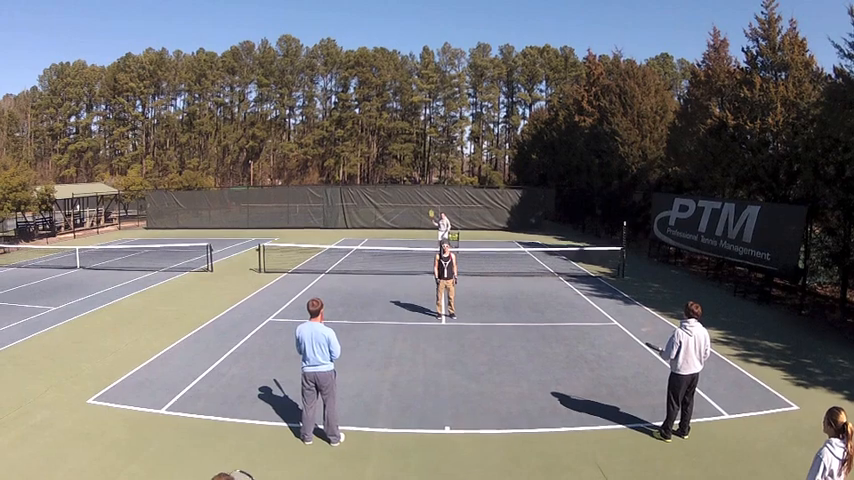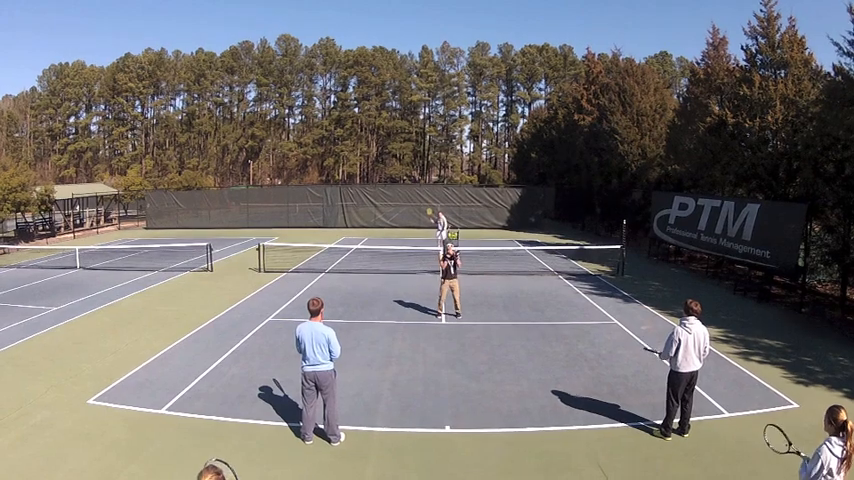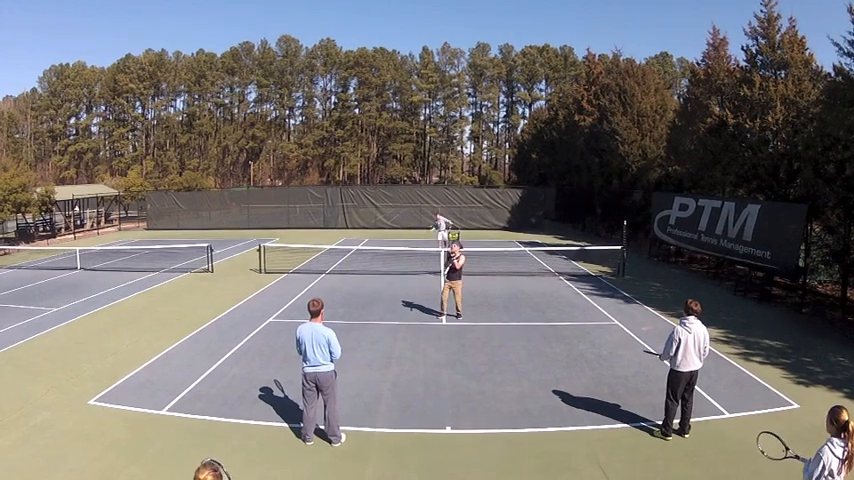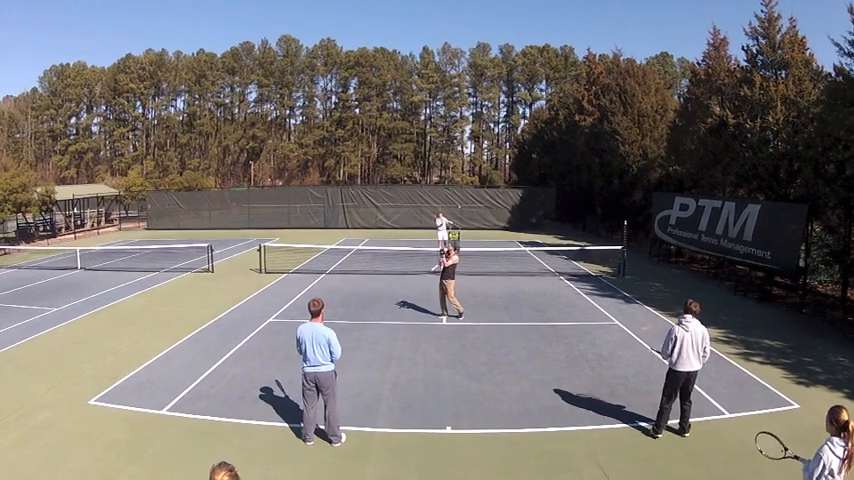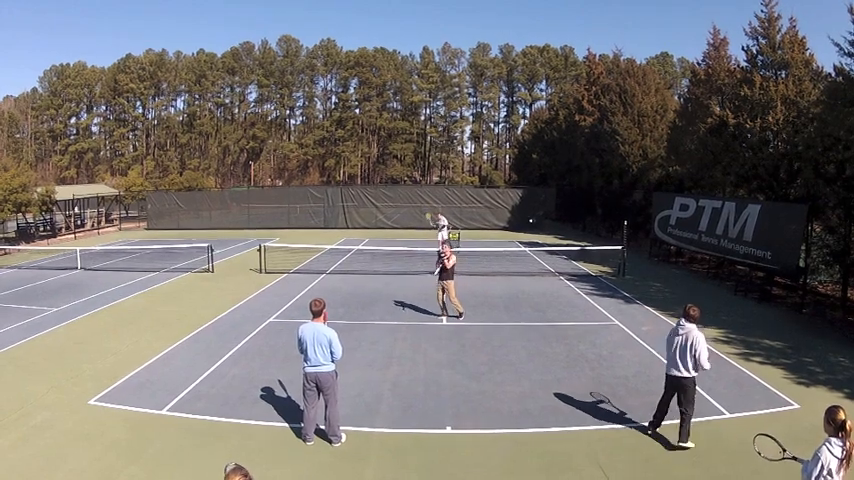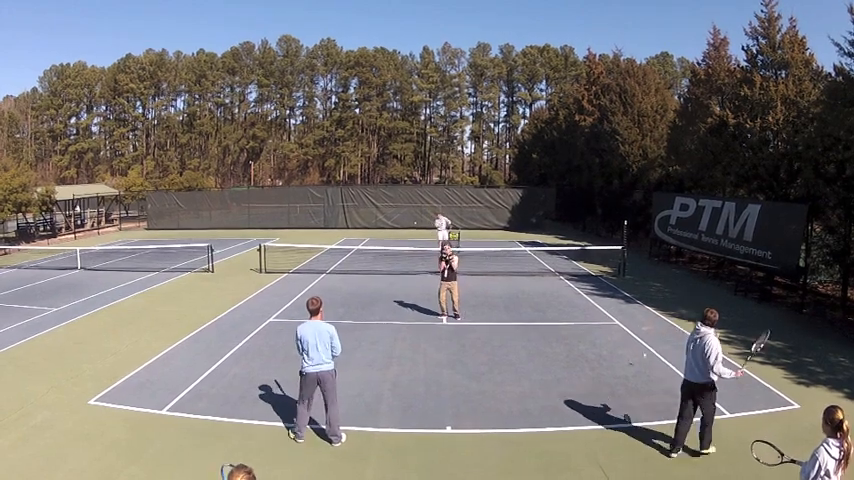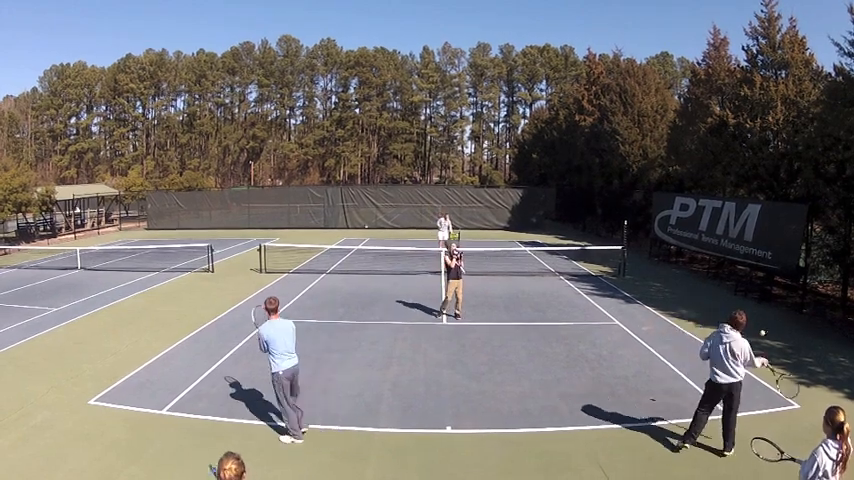
dt=0.5s
person 1, frame 1
left shoulder: (300, 329)
right shoulder: (328, 332)
left elbow: (299, 350)
right elbow: (336, 355)
left hip: (308, 372)
right hip: (325, 372)
left knee: (308, 405)
right knee: (330, 406)
left ankle: (307, 436)
right ankle: (334, 437)
person 1, frame 2
left shoulder: (300, 329)
right shoulder: (328, 331)
left elbow: (299, 350)
right elbow: (336, 354)
left hip: (307, 371)
right hip: (325, 372)
left knee: (308, 405)
right knee: (330, 405)
left ankle: (307, 435)
right ankle: (334, 437)
person 1, frame 3
left shoulder: (300, 330)
right shoulder: (328, 332)
left elbow: (299, 351)
right elbow: (336, 355)
left hip: (308, 372)
right hip: (326, 372)
left knee: (309, 405)
right knee: (331, 406)
left ankle: (308, 436)
right ankle: (335, 438)
person 1, frame 4
left shoulder: (301, 330)
right shoulder: (328, 332)
left elbow: (300, 351)
right elbow: (337, 356)
left hip: (308, 372)
right hip: (326, 372)
left knee: (309, 406)
right knee: (331, 406)
left ankle: (308, 436)
right ankle: (335, 438)
person 1, frame 5
left shoulder: (302, 329)
right shoulder: (329, 332)
left elbow: (301, 350)
right elbow: (337, 356)
left hip: (309, 372)
right hip: (327, 373)
left knee: (309, 406)
right knee: (331, 406)
left ankle: (308, 436)
right ankle: (335, 438)
person 1, frame 6
left shoulder: (300, 329)
right shoulder: (330, 329)
left elbow: (300, 351)
right elbow: (336, 352)
left hip: (308, 372)
right hip: (327, 371)
left knee: (304, 403)
right knee: (331, 405)
left ankle: (298, 433)
right ankle: (335, 437)
person 1, frame 7
left shoulder: (263, 330)
right shoulder: (289, 324)
left elbow: (263, 349)
left hip: (279, 371)
right hip: (294, 365)
left knee: (285, 404)
right knee: (293, 398)
left ankle: (295, 435)
right ankle: (300, 425)
person 2, frame 1
left shoulder: (679, 332)
right shoulder: (704, 332)
left elbow: (669, 355)
right elbow: (706, 354)
left wrist: (661, 353)
left hip: (680, 373)
right hip: (695, 373)
left knee: (673, 404)
right knee: (688, 402)
left ankle: (666, 433)
right ankle: (684, 430)
person 2, frame 2
left shoulder: (679, 330)
right shoulder: (703, 330)
left elbow: (669, 352)
right elbow: (705, 352)
left wrist: (661, 355)
left hip: (679, 371)
right hip: (694, 371)
left knee: (673, 402)
right knee: (687, 400)
left ankle: (666, 431)
right ankle: (684, 429)
person 2, frame 3
left shoulder: (679, 330)
right shoulder: (703, 330)
left elbow: (669, 352)
right elbow: (705, 352)
left wrist: (662, 356)
left hip: (679, 370)
right hip: (694, 370)
left knee: (672, 401)
right knee: (688, 400)
left ankle: (666, 431)
right ankle: (684, 429)
person 2, frame 4
left shoulder: (676, 329)
right shoulder: (702, 330)
left elbow: (665, 352)
right elbow: (706, 353)
left wrist: (665, 356)
left hip: (676, 370)
right hip: (693, 371)
left knee: (667, 400)
right knee: (686, 400)
left ankle: (658, 429)
right ankle: (684, 428)
person 2, frame 5
left shoulder: (673, 331)
right shoulder: (697, 336)
right elbow: (702, 362)
right wrist: (707, 366)
left hip: (671, 374)
right hip: (687, 378)
left knee: (664, 401)
right knee: (686, 409)
left ankle: (653, 426)
right ankle: (683, 440)
person 2, frame 6
left shoulder: (693, 336)
right shoulder: (712, 341)
right elbow: (715, 368)
right wrist: (734, 373)
left hip: (688, 381)
right hip: (705, 385)
left knee: (684, 416)
right knee: (708, 415)
left ankle: (675, 448)
right ankle: (705, 446)
person 2, frame 7
left shoulder: (714, 337)
right shoulder: (742, 343)
left elbow: (703, 355)
right elbow: (751, 362)
right wrist: (762, 361)
left hip: (716, 383)
right hip: (734, 384)
left knee: (702, 411)
right knee: (730, 417)
left ankle: (687, 439)
right ankle: (728, 447)
